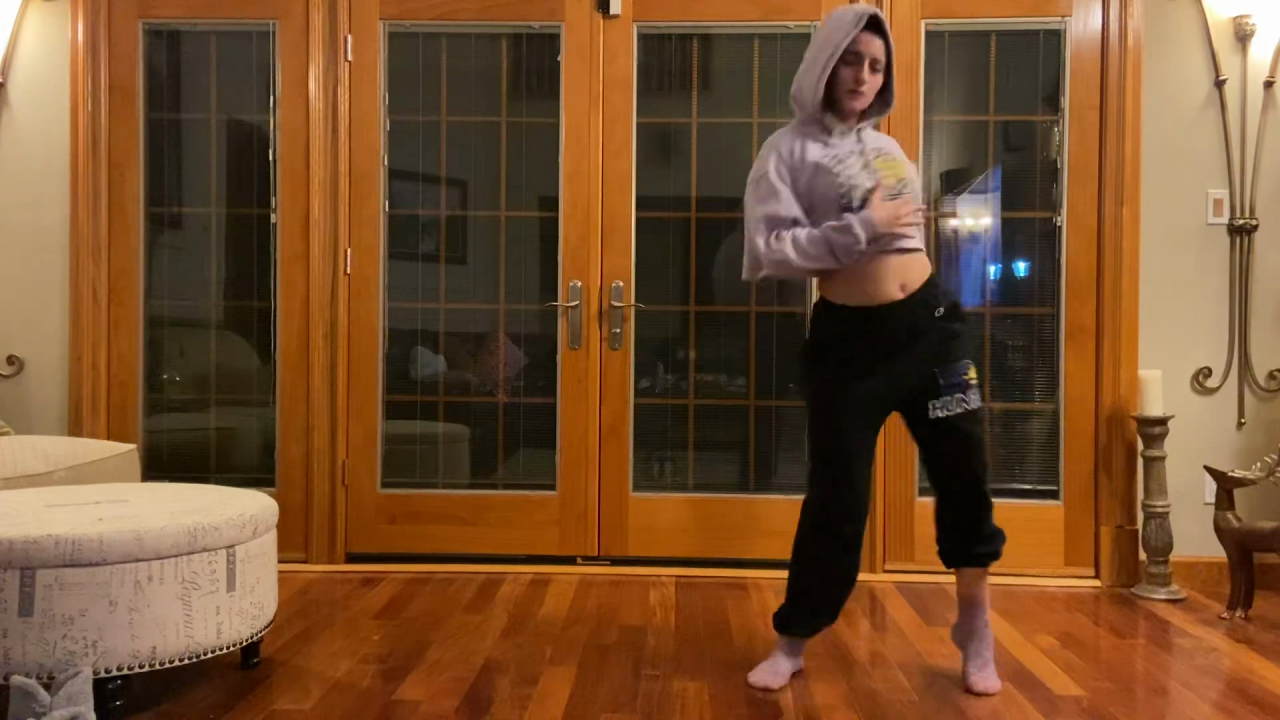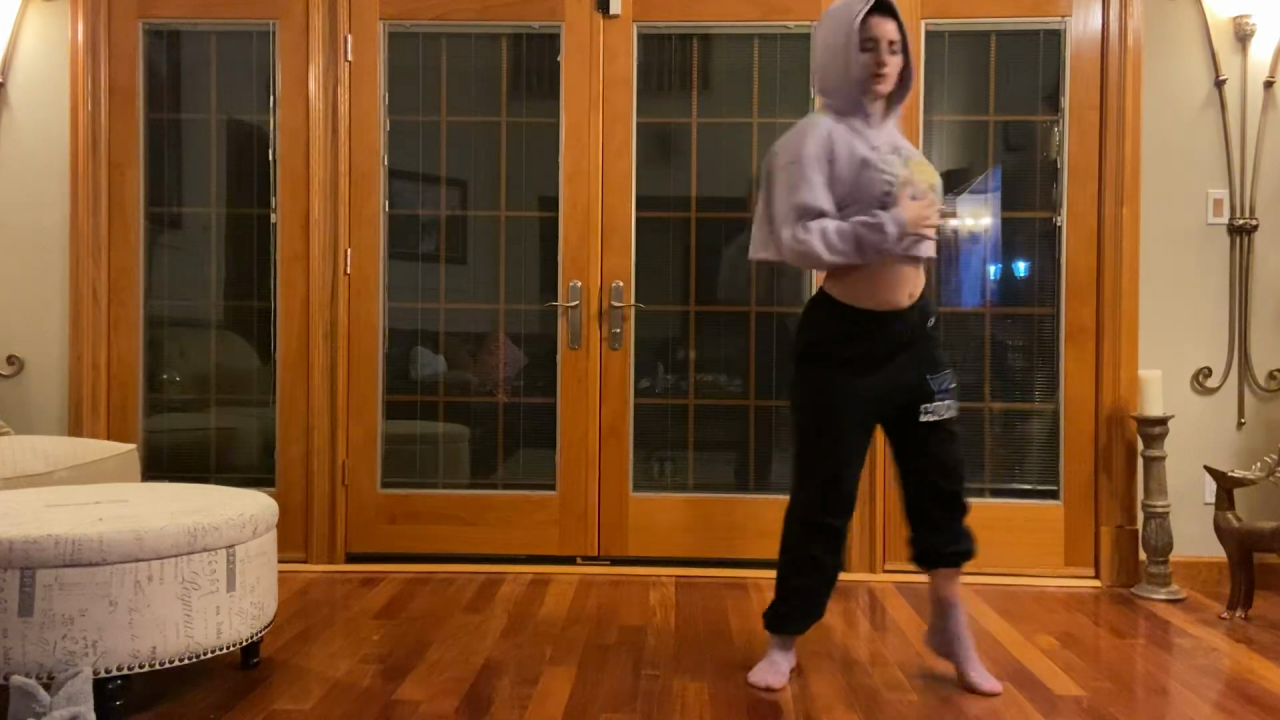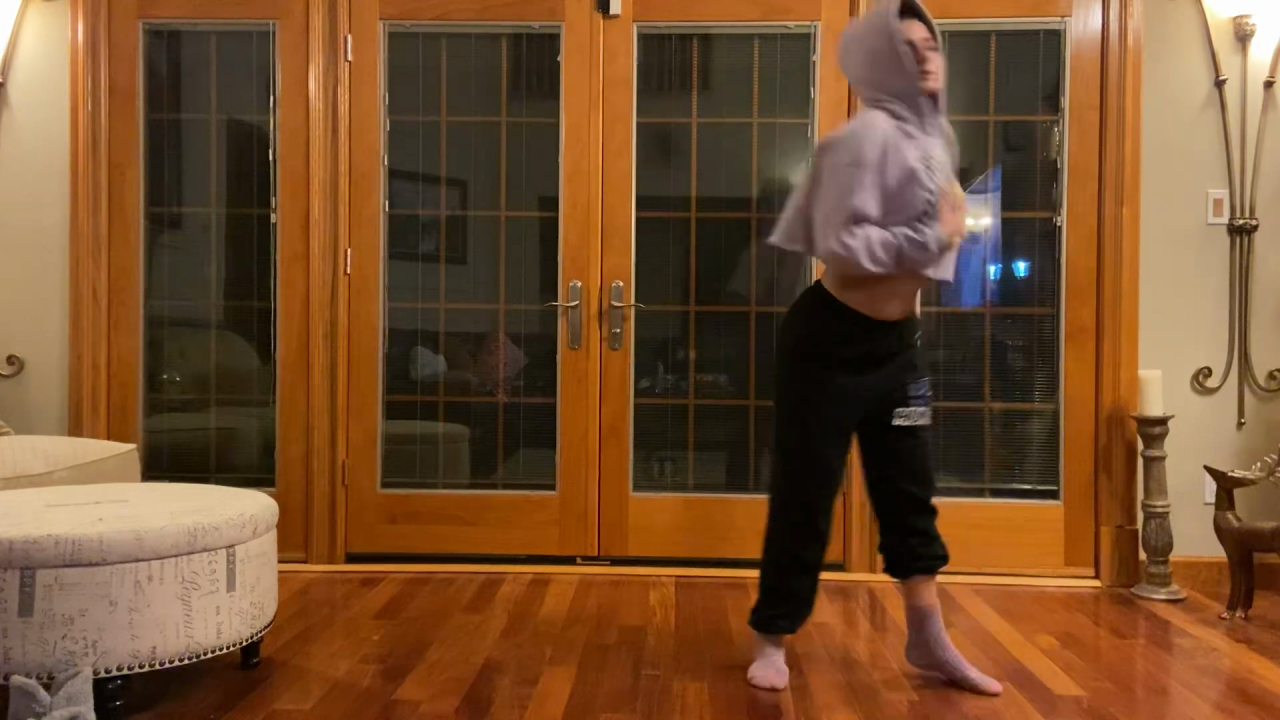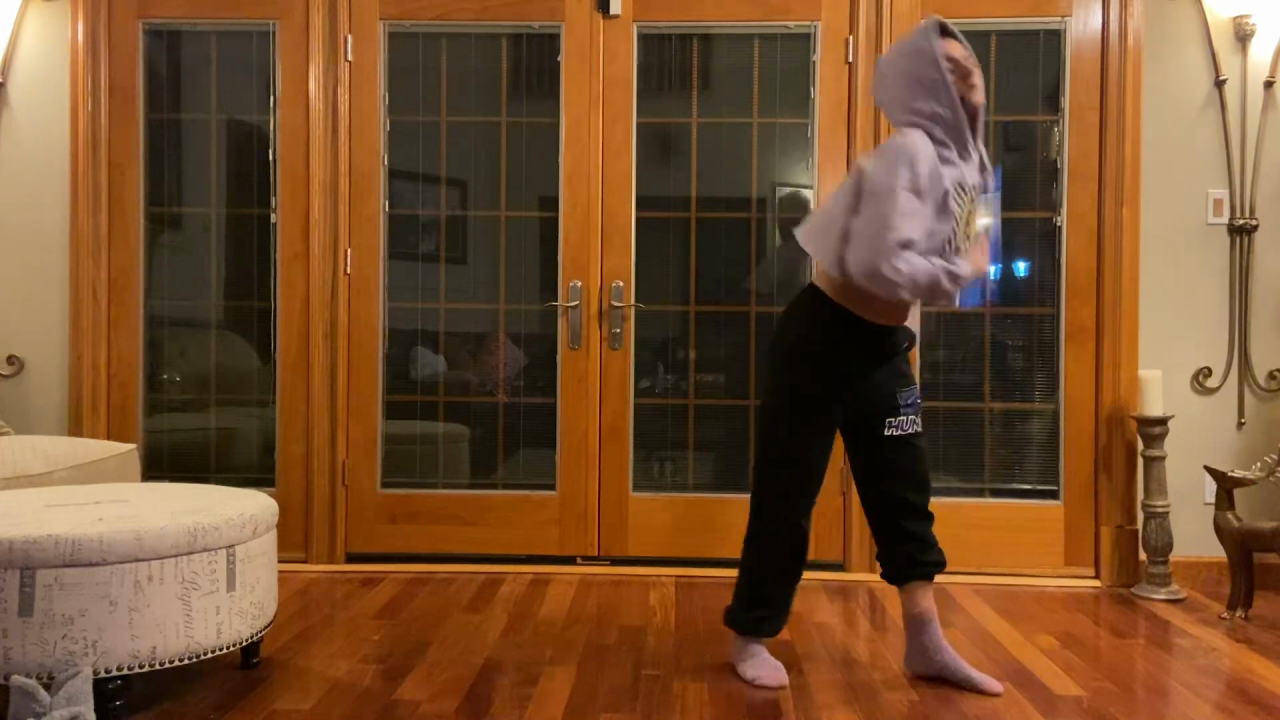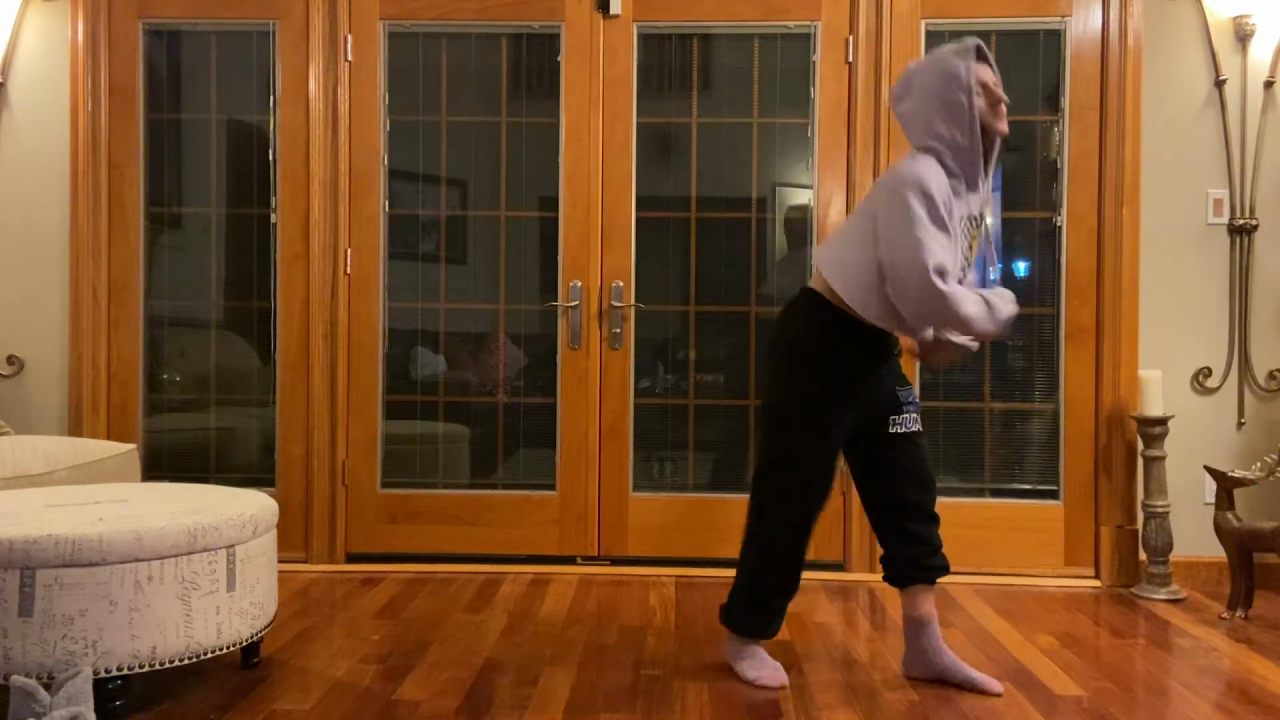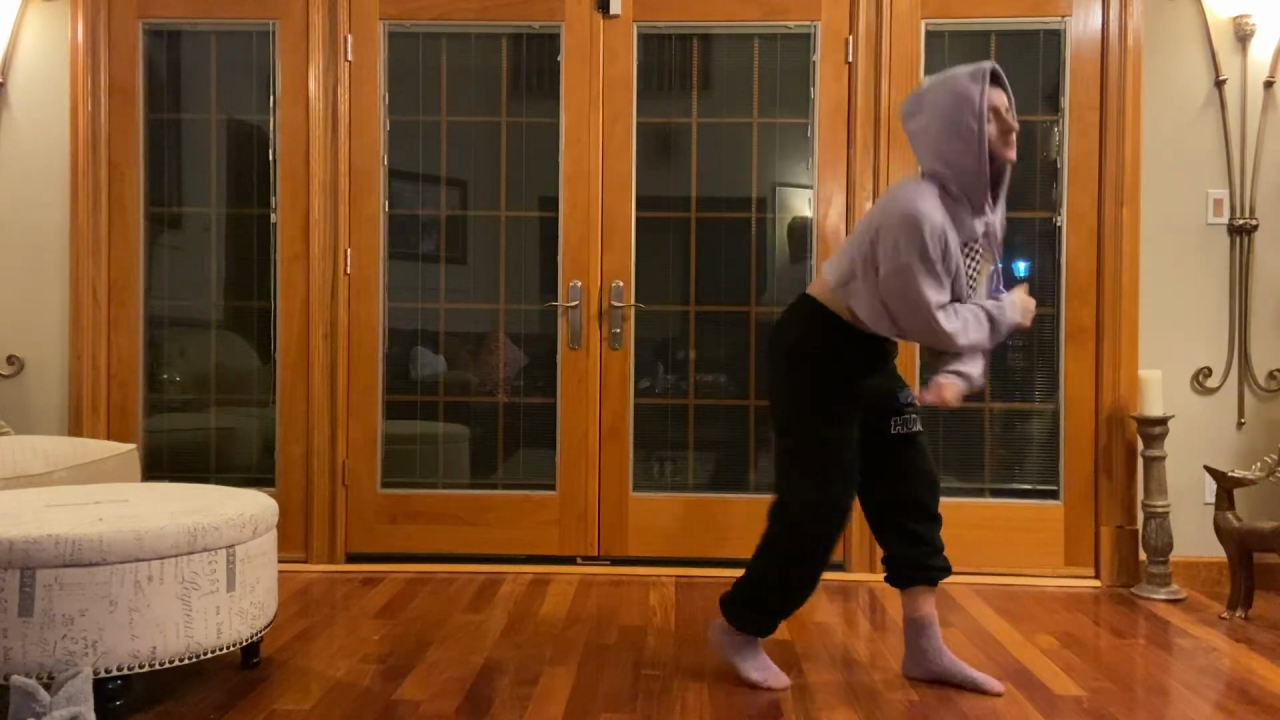
dt=0.1s
person 1, frame 1
left shoulder: (881, 146)
right shoulder: (787, 151)
right elbow: (773, 247)
right wrist: (863, 228)
left hip: (926, 324)
right hip: (849, 340)
left knee: (964, 477)
right knee: (840, 498)
left ankle: (975, 634)
right ankle: (792, 641)
person 1, frame 2
left shoulder: (892, 137)
right shoulder: (814, 137)
right elbow: (800, 238)
right wrist: (890, 226)
left hip: (911, 333)
right hip: (841, 338)
left knee: (938, 479)
right knee: (824, 495)
left ankle: (951, 631)
right ankle: (784, 639)
person 1, frame 3
left shoulder: (929, 135)
right shoulder: (866, 138)
right elbow: (844, 244)
right wrist: (933, 238)
left hip: (893, 343)
right hip: (830, 340)
left knee: (909, 486)
right knee: (806, 491)
left ankle: (928, 639)
right ankle: (771, 637)
person 1, frame 4
left shoulder: (959, 158)
right shoulder: (911, 153)
right elbow: (888, 267)
right wrist: (961, 270)
left hip: (881, 349)
right hip: (823, 340)
left knee: (904, 491)
right knee: (786, 493)
left ankle: (926, 646)
right ankle: (750, 637)
person 1, frame 5
left shoulder: (971, 183)
right shoulder: (917, 182)
left elbow: (951, 297)
right elbow: (930, 298)
left wrist: (947, 335)
right wrist: (999, 309)
left hip: (874, 353)
right hip: (820, 344)
left knee: (908, 488)
right knee: (793, 494)
left ankle: (925, 646)
right ankle: (743, 633)
person 1, frame 6
left shoulder: (984, 210)
right shoulder: (916, 209)
left elbow: (965, 308)
right elbow: (932, 321)
left wrist: (959, 374)
right wrist: (1006, 312)
left hip: (869, 356)
right hip: (819, 349)
left knee: (912, 490)
right knee: (819, 501)
left ankle: (924, 648)
right ankle: (740, 629)
